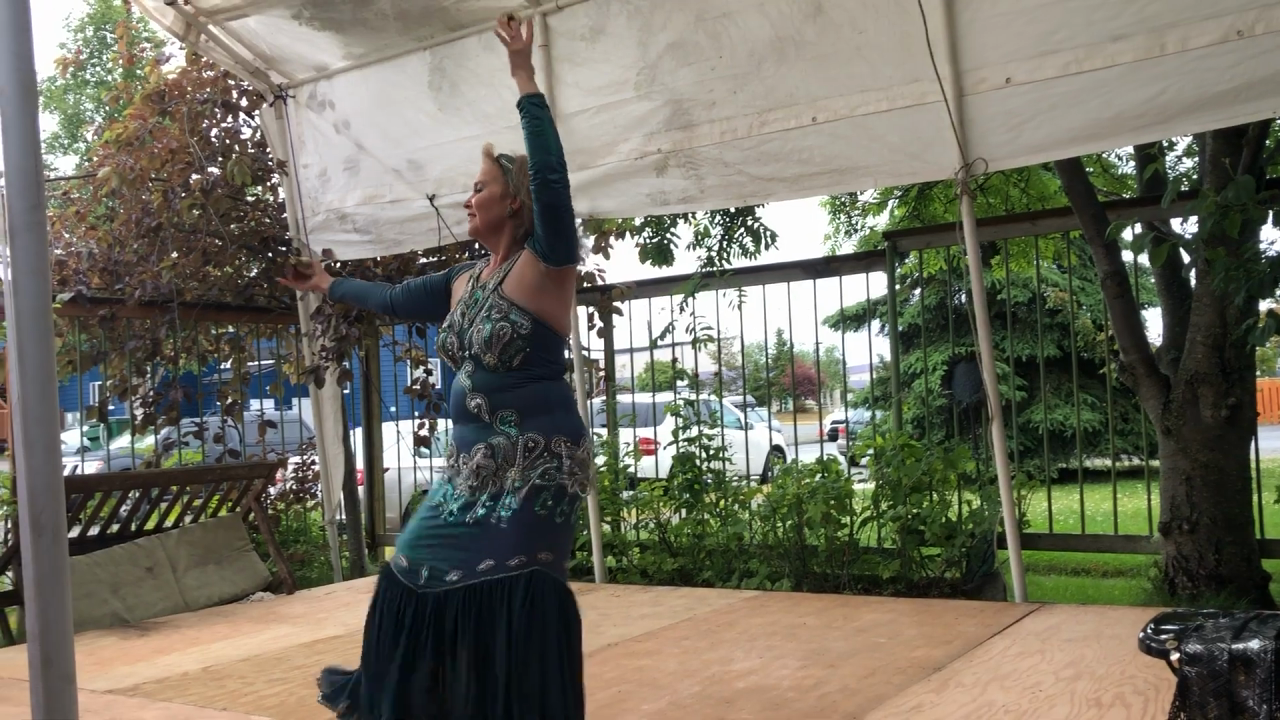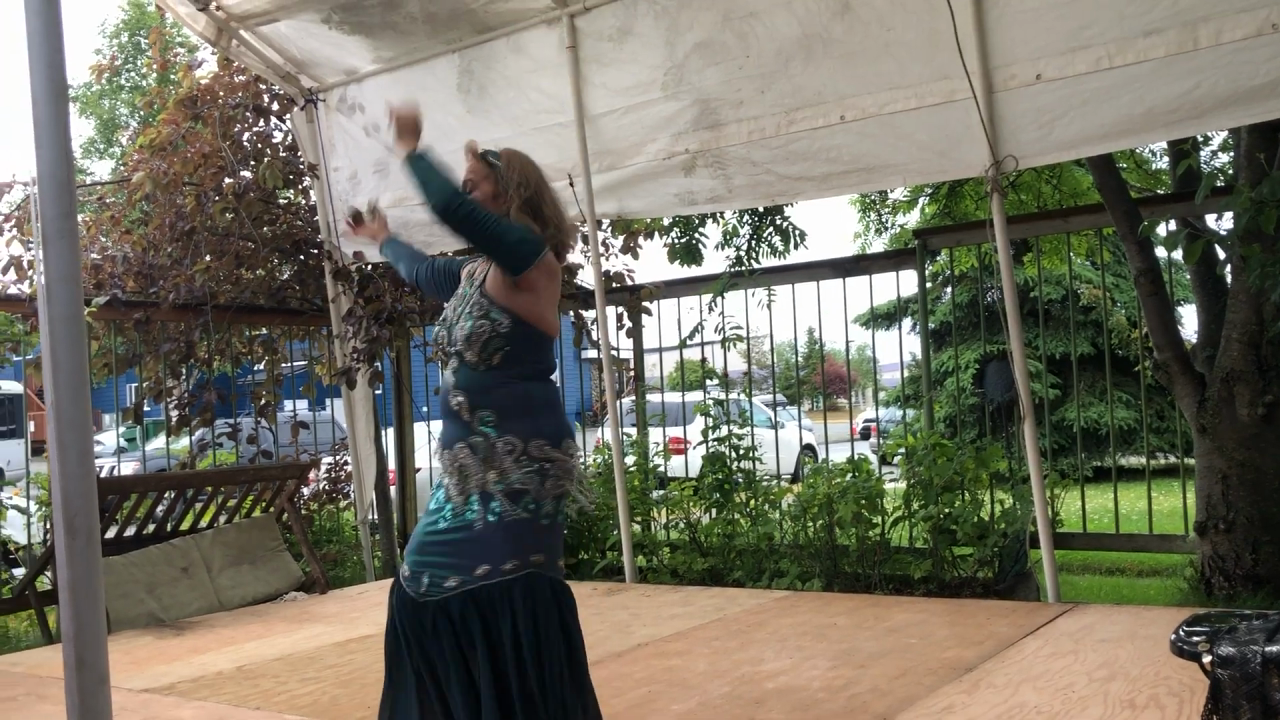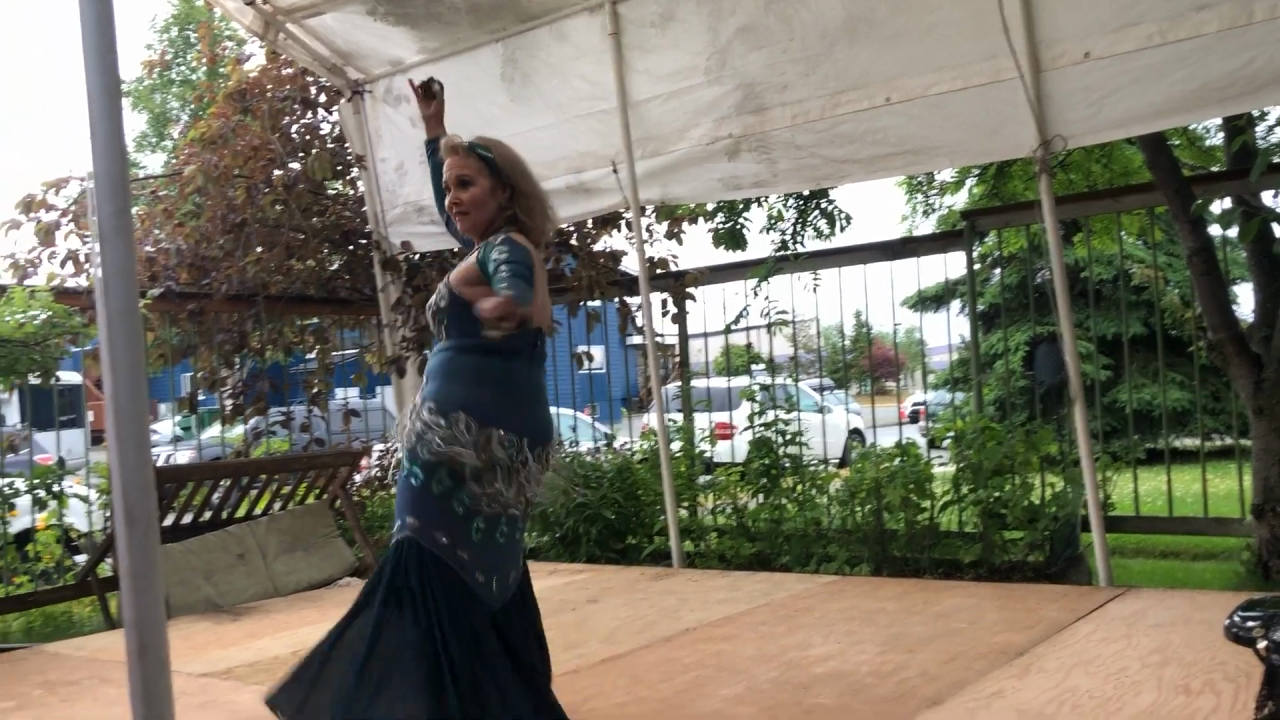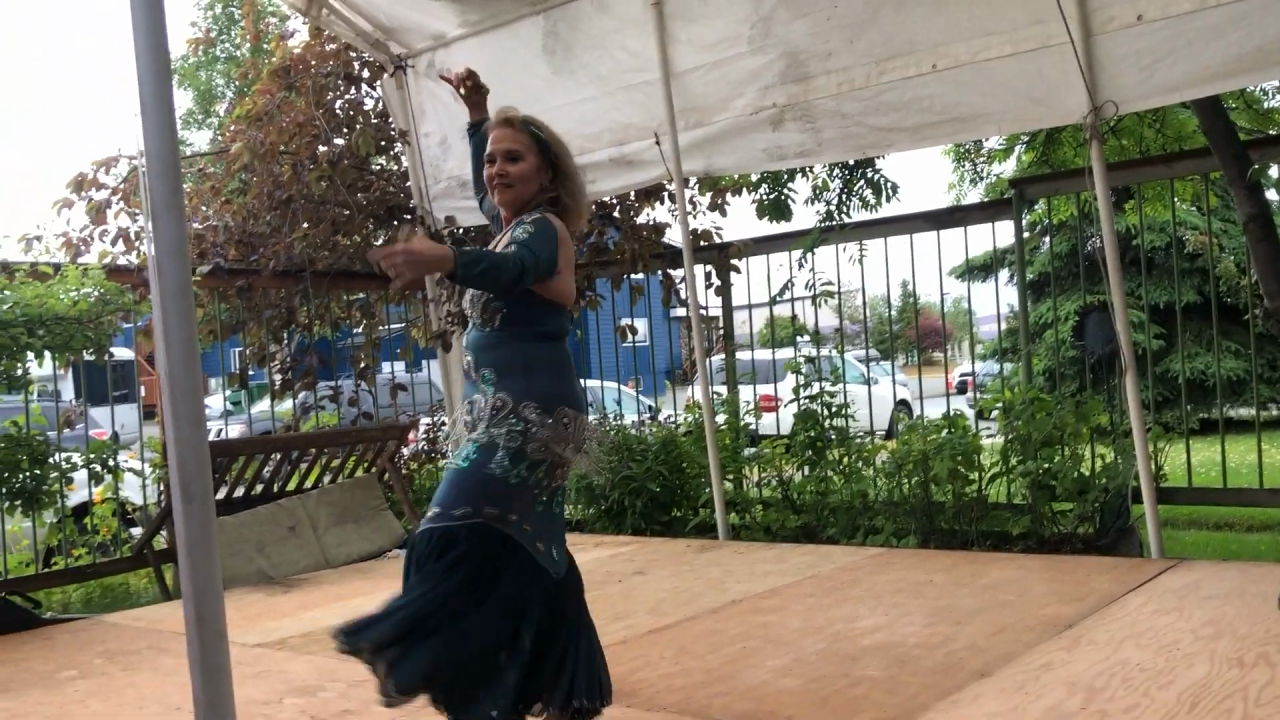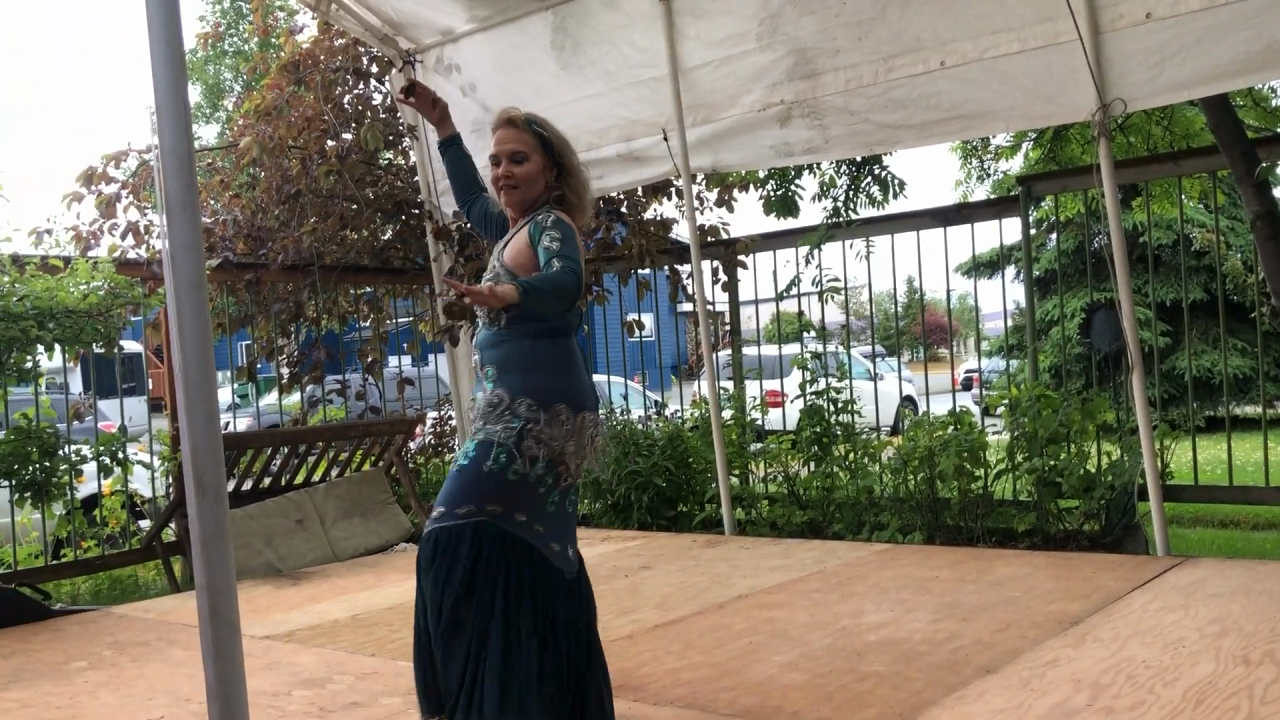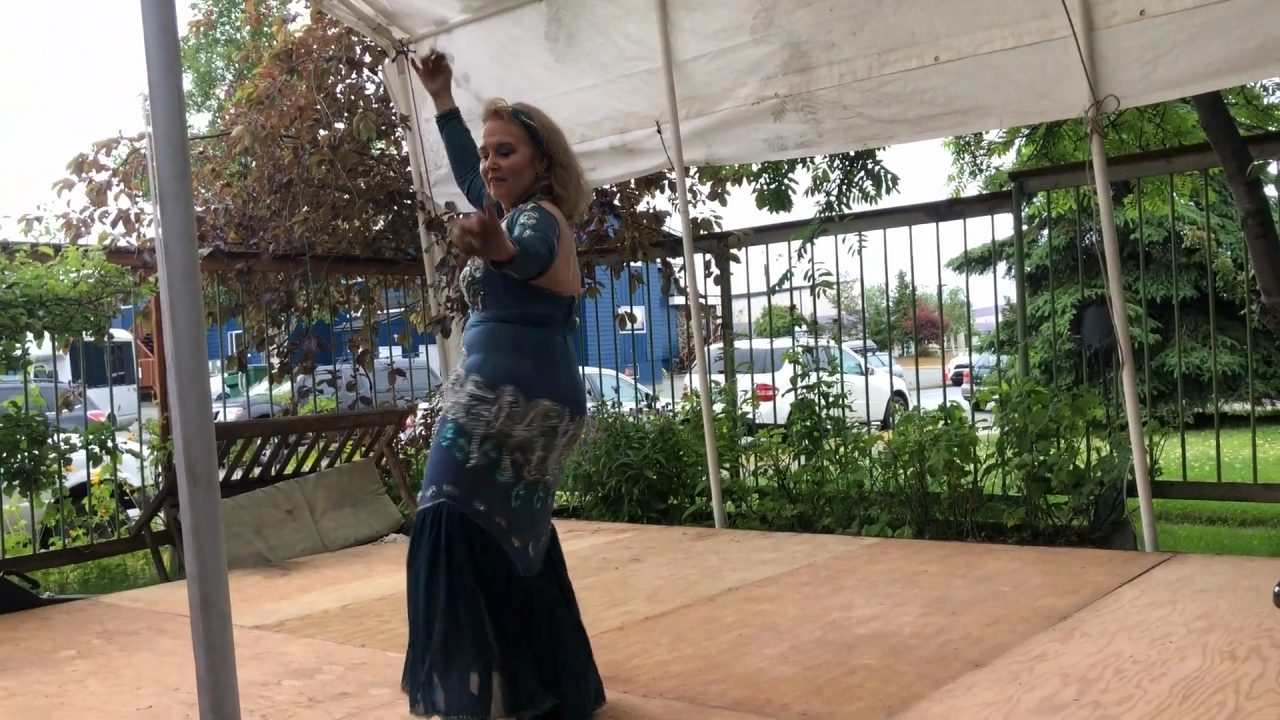
dt=0.5s
person 1, frame 1
left shoulder: (546, 266)
right shoulder: (464, 281)
left elbow: (550, 180)
right elbow: (393, 300)
left wrist: (525, 80)
right wrist: (330, 283)
left hip: (533, 467)
right hip: (473, 467)
left knee: (515, 605)
right knee: (415, 585)
person 1, frame 2
left shoulder: (528, 255)
right shoulder: (474, 272)
left elbow: (454, 207)
right elbow: (427, 273)
left wrist: (412, 149)
right wrist: (384, 239)
left hip: (521, 470)
right hip: (468, 469)
left knee: (517, 605)
right knee: (427, 594)
person 1, frame 3
left shoulder: (505, 251)
right shoulder: (501, 246)
left elbow: (515, 284)
right elbow: (452, 212)
left wrist: (509, 308)
right wrist: (434, 129)
left hip: (460, 434)
right hip: (515, 442)
left knee: (426, 575)
right knee: (492, 583)
person 1, frame 4
left shoulder: (539, 229)
right shoulder: (525, 224)
left elbow: (507, 269)
right elbow: (488, 193)
left wrist: (440, 260)
right wrist: (478, 114)
left hip: (521, 418)
right hip: (531, 418)
left knee: (452, 545)
right knee: (527, 558)
person 1, frame 5
left shoulder: (553, 224)
right shoulder: (519, 226)
left elbow: (564, 283)
right elbow: (471, 198)
left wrist: (507, 294)
right wrist: (441, 125)
left hip: (526, 415)
right hip: (551, 415)
left knee: (469, 550)
right knee: (541, 561)
person 1, frame 6
left shoulder: (535, 216)
right shoulder: (540, 218)
left elbow: (531, 258)
right elbow: (469, 178)
left wrist: (498, 250)
right wrist: (442, 99)
left hip: (499, 402)
right hip: (549, 406)
left knee: (455, 546)
right knee: (519, 548)
